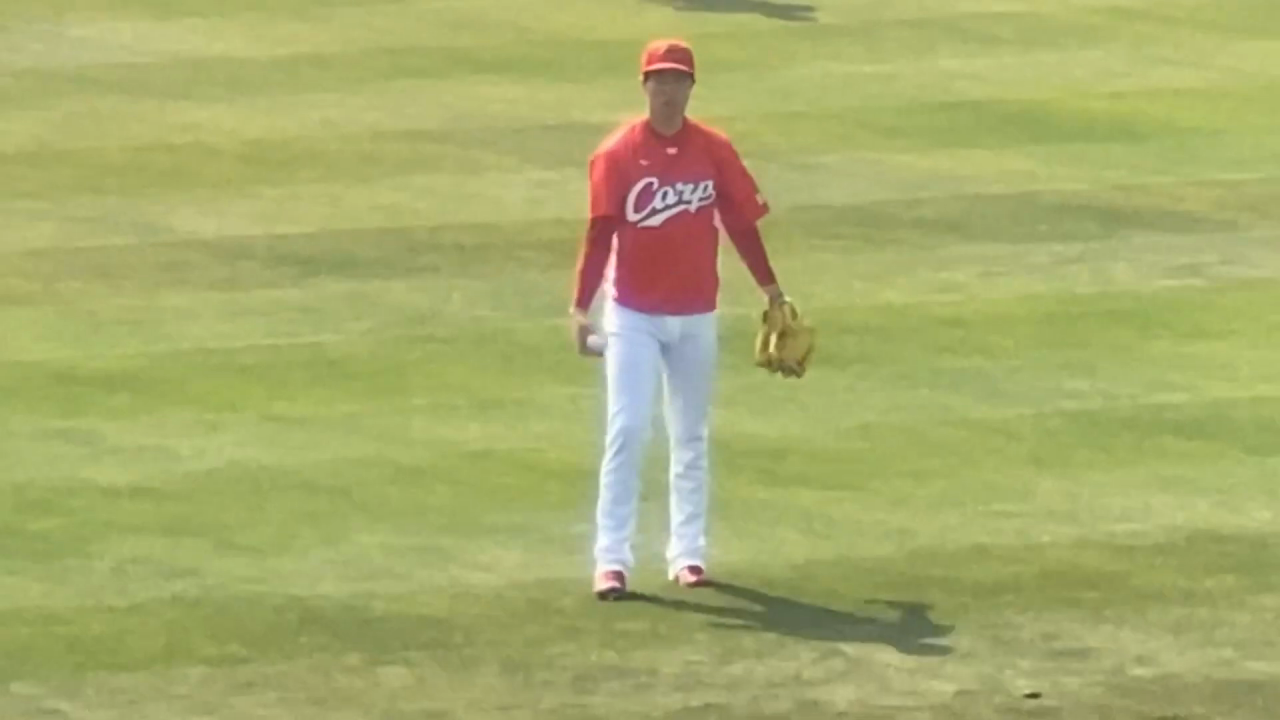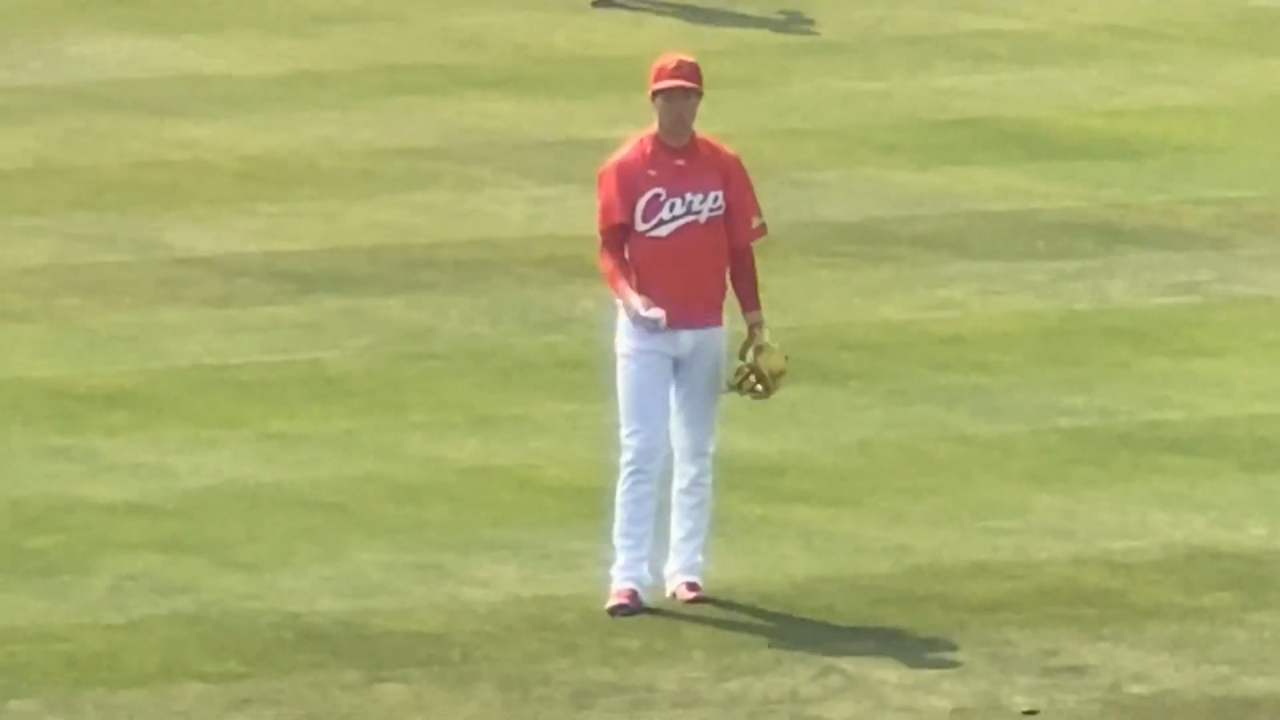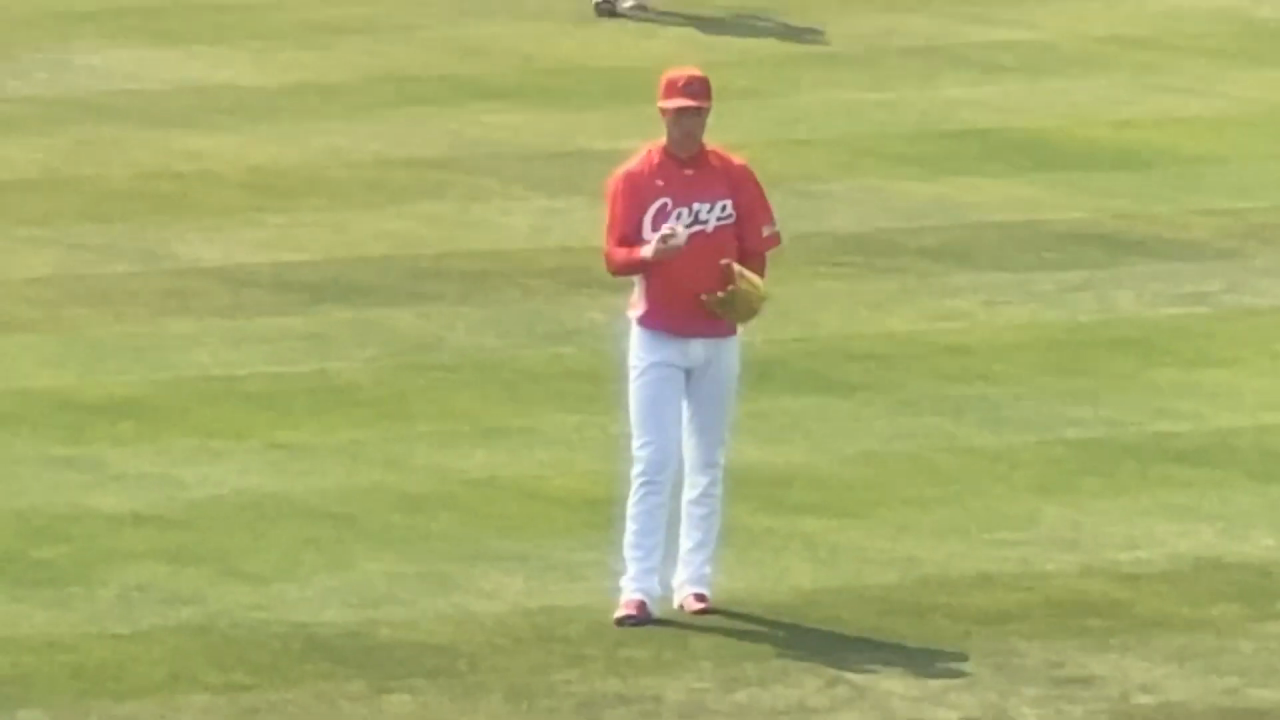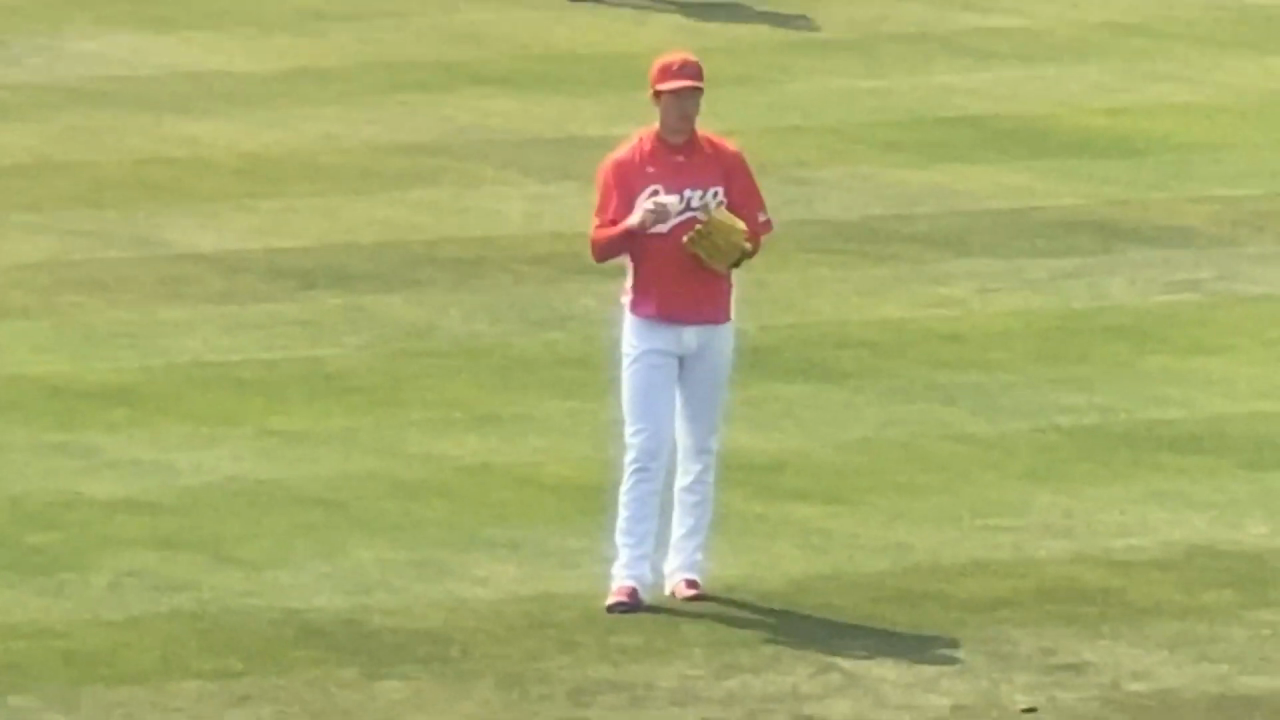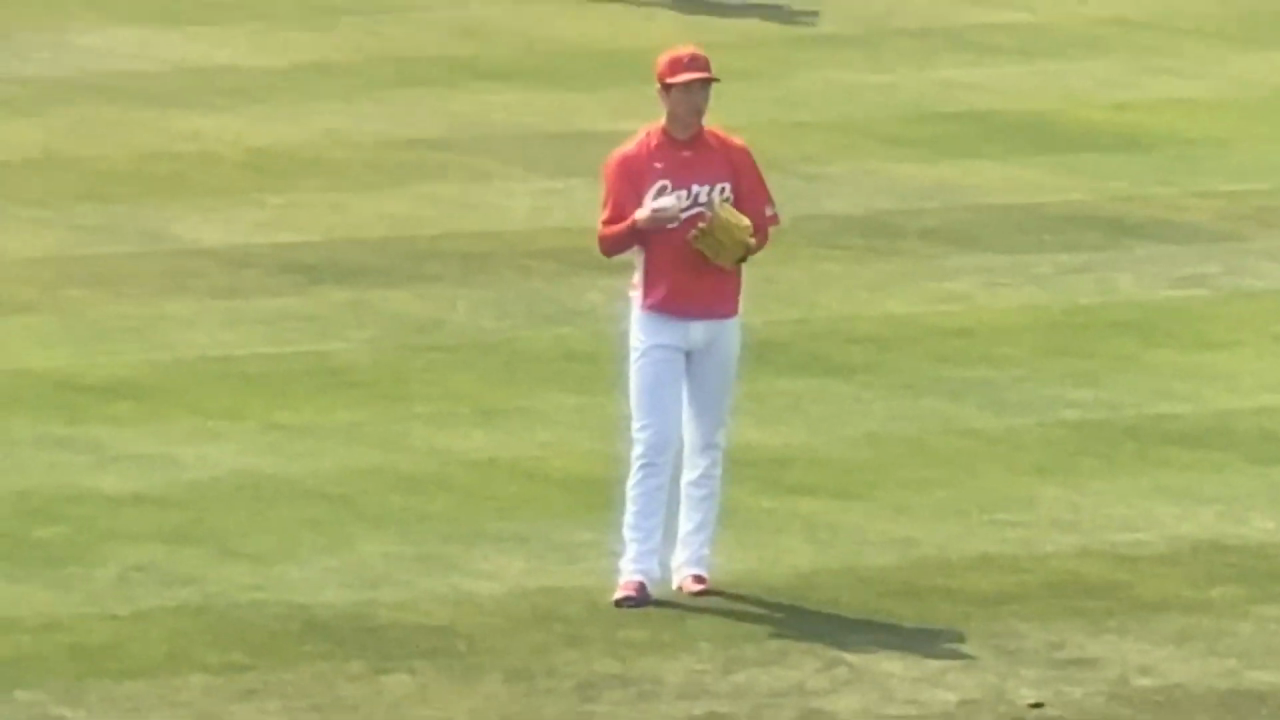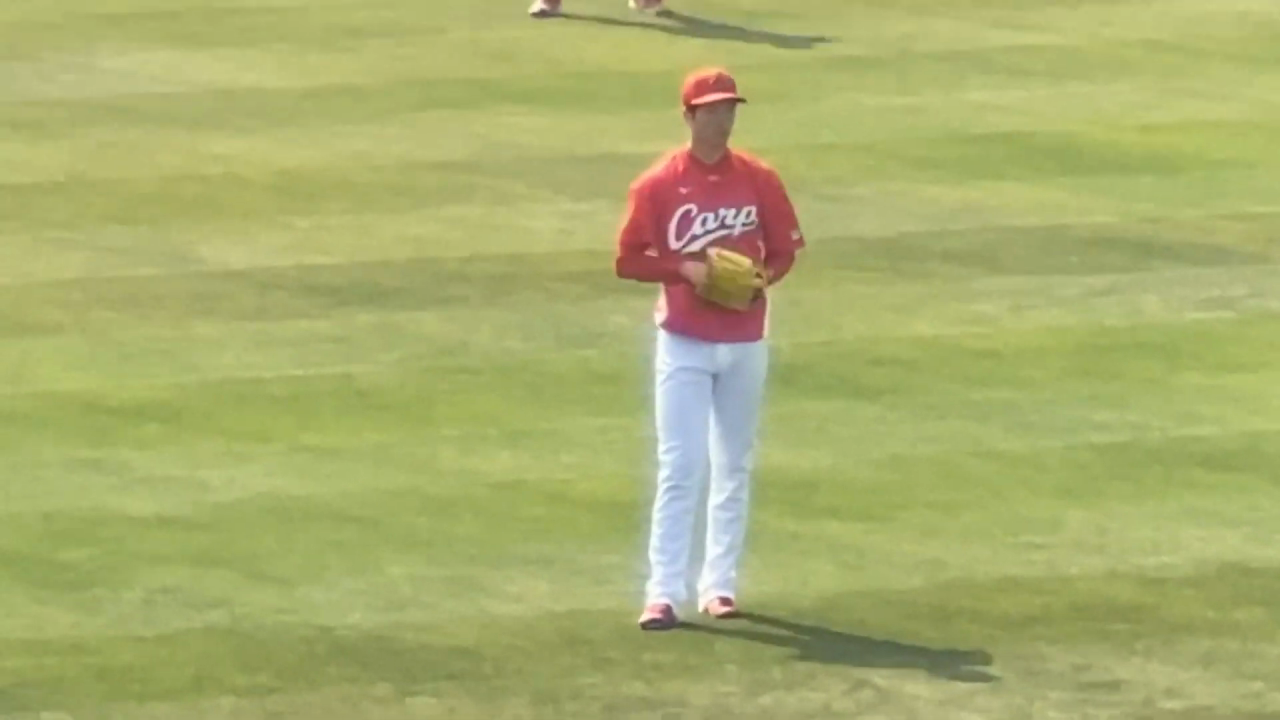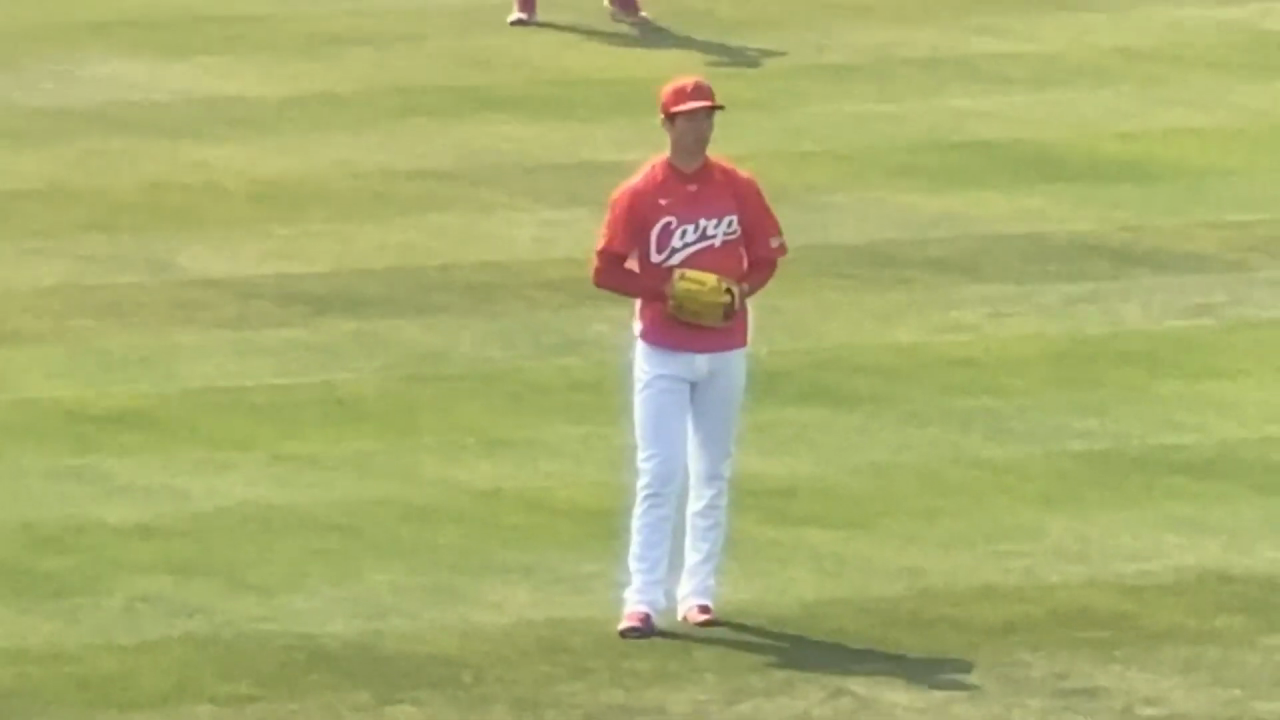
dt=0.3s
person 1, frame 1
left shoulder: (715, 149)
right shoulder: (615, 154)
left elbow: (742, 222)
right elbow: (599, 235)
left wrist: (771, 290)
right wrist: (580, 308)
left hip: (697, 315)
right hip: (633, 313)
left knee: (691, 439)
right knee: (626, 430)
left ankle: (688, 552)
right ankle: (611, 557)
person 1, frame 2
left shoulder: (724, 164)
right shoulder: (623, 167)
left elbow: (740, 247)
right elbow: (610, 248)
left wrist: (753, 317)
right wrist: (630, 296)
left hip: (707, 330)
right hip: (644, 330)
left knee: (696, 453)
right knee: (642, 452)
left ankle: (685, 570)
right ankle: (629, 577)
person 1, frame 3
left shoulder: (735, 174)
right shoulder: (632, 177)
left elbow: (757, 251)
right elbow: (613, 257)
right wrist: (649, 252)
left hip: (718, 337)
right hip: (656, 338)
left knee: (707, 464)
right knee: (653, 463)
left ankle: (693, 581)
right ankle: (638, 587)
person 1, frame 4
left shoulder: (727, 159)
right shoulder: (624, 164)
left elbow: (754, 236)
right elbow: (600, 247)
right wrist: (636, 223)
left hip: (712, 325)
right hip: (649, 325)
left knee: (700, 450)
right knee: (646, 449)
left ankle: (686, 567)
right ankle: (630, 574)
person 1, frame 5
left shoulder: (733, 154)
right shoulder: (630, 159)
left elbow: (760, 230)
right elbow: (608, 242)
right wrist: (642, 221)
left hip: (719, 319)
right hip: (657, 318)
left knee: (707, 444)
right knee: (653, 443)
left ankle: (692, 562)
right ankle: (637, 569)
person 1, frame 6
left shoulder: (759, 178)
right shoulder: (657, 183)
left elbow: (785, 250)
right elbow: (627, 260)
left wrist: (760, 279)
right wrist: (681, 270)
left hip: (746, 342)
right hip: (684, 342)
left knee: (734, 466)
right knee: (681, 465)
left ankle: (719, 584)
right ankle: (664, 591)
person 1, frame 7
left shoulder: (739, 187)
right shoulder: (637, 193)
left elbow: (767, 258)
right elbow: (605, 271)
left wrist: (740, 290)
right wrist: (663, 289)
left hip: (725, 351)
right hip: (662, 352)
left knee: (713, 475)
right knee: (659, 474)
left ankle: (698, 593)
right ankle: (642, 600)
